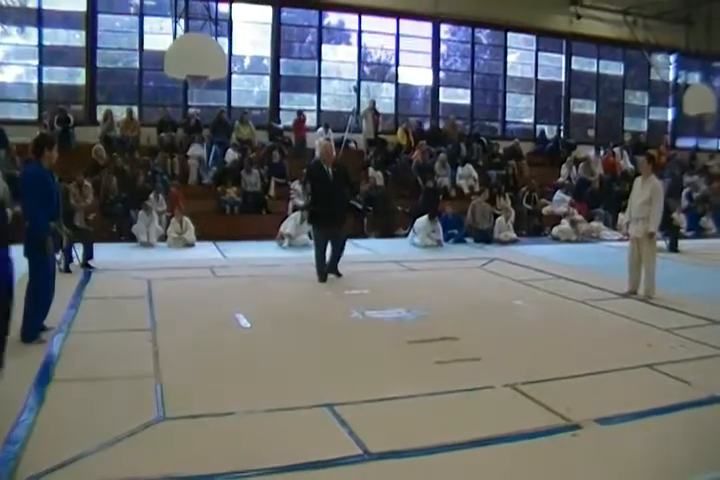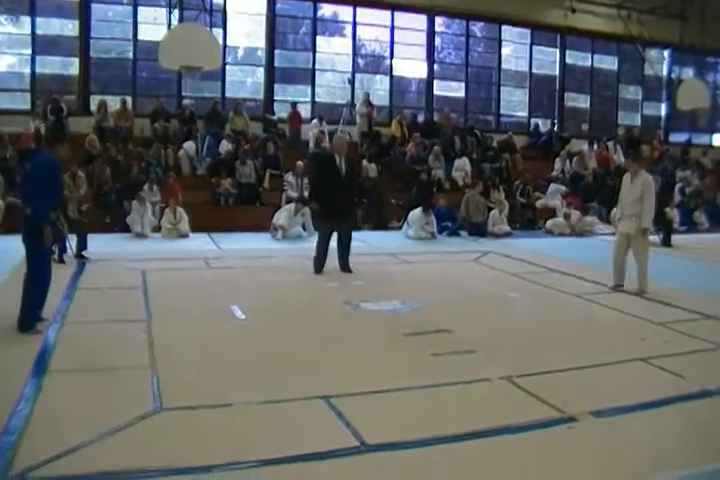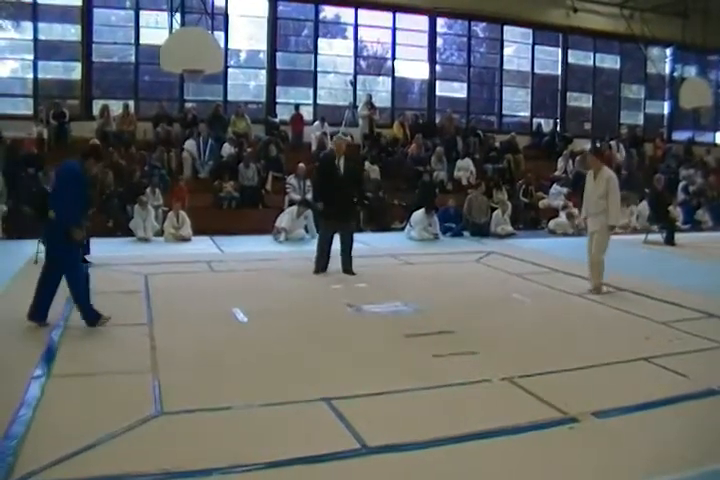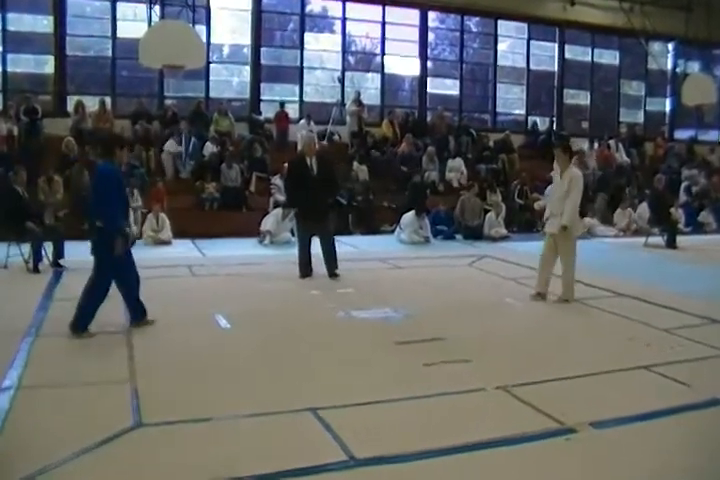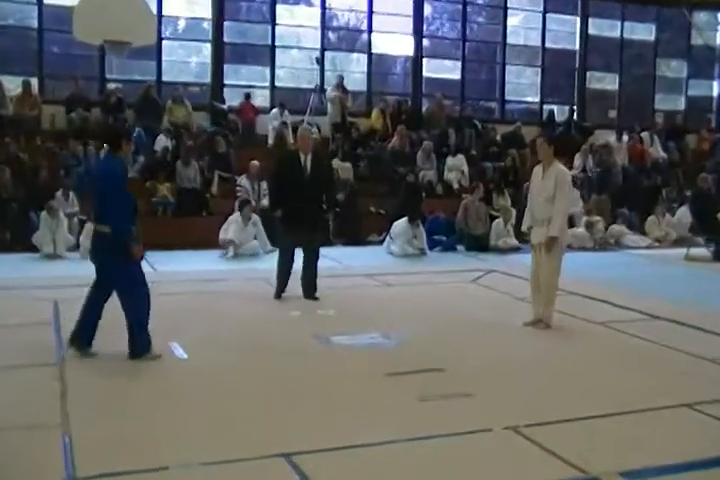
dt=0.7s
person 1, frame 1
left shoulder: (40, 173)
right shoulder: (34, 173)
right elbow: (33, 210)
left wrist: (53, 227)
right wrist: (47, 236)
left hip: (44, 231)
right hip: (41, 234)
left knee: (43, 280)
right knee: (40, 282)
left ankle: (35, 325)
right ankle: (30, 332)
person 1, frame 2
left shoulder: (41, 160)
right shoulder: (46, 163)
right elbow: (37, 197)
left wrist: (47, 222)
right wrist: (45, 225)
left hip: (37, 222)
right hip: (39, 225)
left knee: (39, 272)
right knee: (39, 274)
left ankle: (32, 314)
right ankle: (27, 322)
person 1, frame 3
left shoulder: (70, 169)
right shoulder: (74, 172)
right elbow: (64, 202)
left wrist: (76, 226)
right wrist: (74, 228)
left hip: (57, 226)
right hip: (64, 229)
left knee: (52, 272)
right knee: (78, 273)
left ankle: (37, 313)
right ankle: (91, 317)
person 1, frame 4
left shoulder: (105, 170)
right shoulder: (110, 173)
right elbow: (109, 208)
left wrist: (120, 232)
right wrist: (117, 236)
left hip: (110, 231)
right hip: (109, 234)
left knee: (129, 275)
right knee: (101, 279)
left ankle: (138, 316)
right ankle: (79, 324)
person 1, frame 5
left shoulder: (103, 166)
right shoulder: (116, 169)
right elbow: (121, 209)
right wrist: (132, 242)
left hip: (102, 237)
right hip: (116, 240)
left knee: (102, 288)
right knee: (136, 293)
left ankle: (81, 339)
right ankle: (140, 348)
person 2, frame 1
left shoulder: (656, 184)
right shoulder: (637, 181)
left elbow: (657, 209)
left wrist: (652, 229)
right wrist: (628, 223)
left hip: (646, 226)
right hip: (635, 225)
left knee: (648, 261)
right knee: (633, 260)
left ankle: (649, 291)
right ankle: (632, 287)
person 2, frame 2
left shoulder: (646, 180)
right shoulder: (626, 177)
left elbow: (649, 204)
left wrist: (645, 225)
right wrist: (618, 217)
left hip: (638, 223)
right hip: (625, 221)
left knee: (640, 257)
right knee: (618, 253)
left ankle: (642, 286)
right ankle: (618, 281)
person 2, frame 3
left shoulder: (609, 176)
right shoulder: (589, 174)
left elbow: (614, 200)
left wrist: (613, 222)
right wrist: (584, 215)
left hip: (604, 220)
right hip: (592, 219)
left knee: (597, 253)
right knee: (591, 254)
left ankle: (597, 283)
right ankle: (596, 284)
person 2, frame 4
left shoulder: (575, 175)
right shoulder: (557, 172)
left elbow: (573, 201)
left wrist: (564, 223)
right wrist: (547, 217)
left hip: (567, 223)
right hip: (553, 221)
left knee: (567, 260)
right knee: (546, 257)
left ankle: (567, 294)
right ankle: (541, 290)
person 2, frame 5
left shoulder: (561, 173)
right shoulder: (536, 170)
left elbow: (562, 206)
left wrist: (554, 234)
right wrist: (528, 226)
left hip: (552, 231)
right hip: (538, 229)
left knee: (548, 276)
right knee: (536, 275)
person 3, frame 1
left shoulder: (340, 168)
right shoulder: (313, 168)
left elbow: (348, 184)
right elbow: (307, 186)
right wrist: (308, 189)
left hip: (337, 212)
right hip: (320, 213)
left knee: (339, 242)
right knee: (320, 246)
left ankle: (332, 266)
right ankle: (322, 272)
person 3, frame 2
left shoulder: (350, 163)
right shoulder: (324, 160)
left elbow: (354, 183)
right elbow: (315, 181)
left wrist: (353, 201)
right wrist: (315, 199)
left hip: (346, 206)
right hip: (327, 205)
left knee: (345, 238)
right knee: (323, 238)
left ankle: (344, 264)
right ankle: (318, 265)
person 3, frame 3
left shoulder: (352, 163)
right shoulder: (325, 162)
left elbow: (358, 183)
right elbow: (318, 182)
left wrist: (356, 197)
right wrist: (319, 200)
left hip: (347, 206)
right hip: (328, 205)
left knee: (347, 239)
right knee: (324, 238)
left ankle: (347, 266)
right ankle: (320, 265)
person 3, frame 4
left shoulder: (324, 161)
right shoulder: (295, 164)
left elbow: (333, 181)
right elbow: (289, 185)
left wrist: (331, 197)
right wrist: (293, 204)
left hip: (322, 206)
right hip: (303, 208)
left knee: (327, 239)
right knee: (304, 241)
left ankle: (332, 269)
right ankle: (305, 270)
person 3, frame 5
left shoulder: (321, 162)
right shoulder: (286, 160)
left elbow: (329, 187)
right elbow: (275, 184)
left wrist: (329, 208)
right wrist: (276, 207)
left hip: (313, 215)
right hip: (290, 214)
left knee: (312, 255)
right knee: (285, 254)
left ankle: (309, 290)
right ankle: (280, 287)
